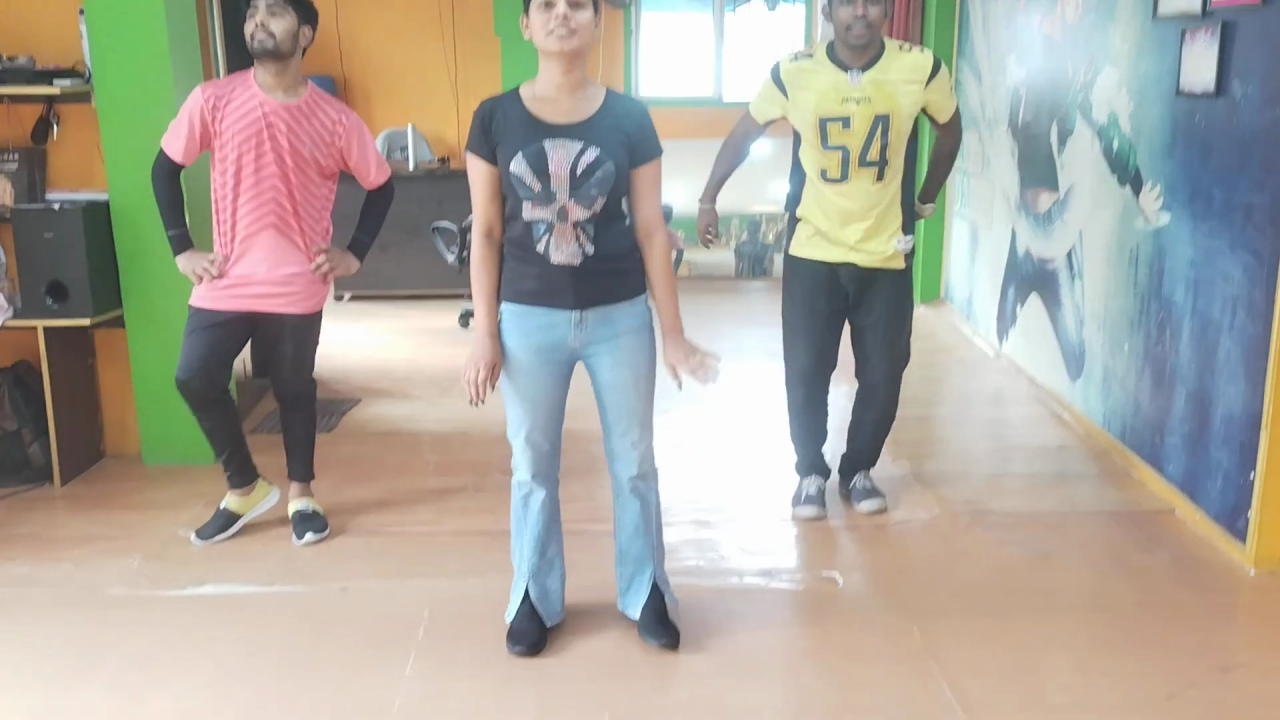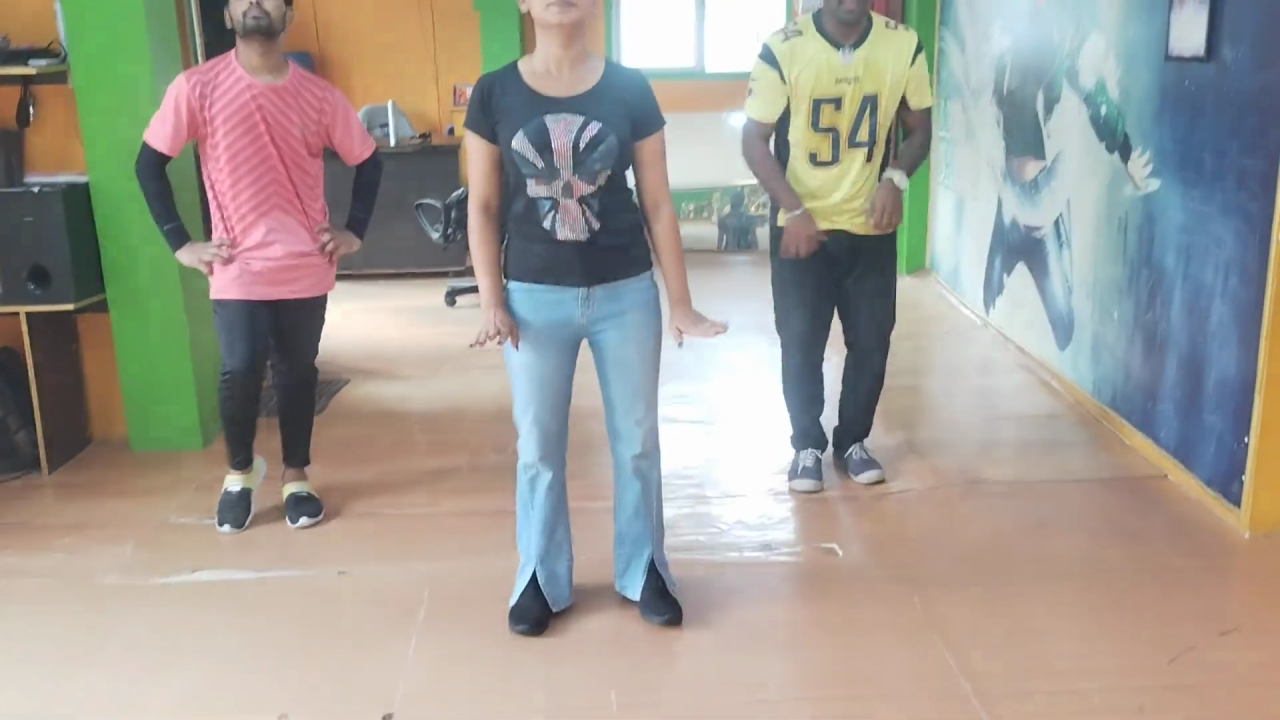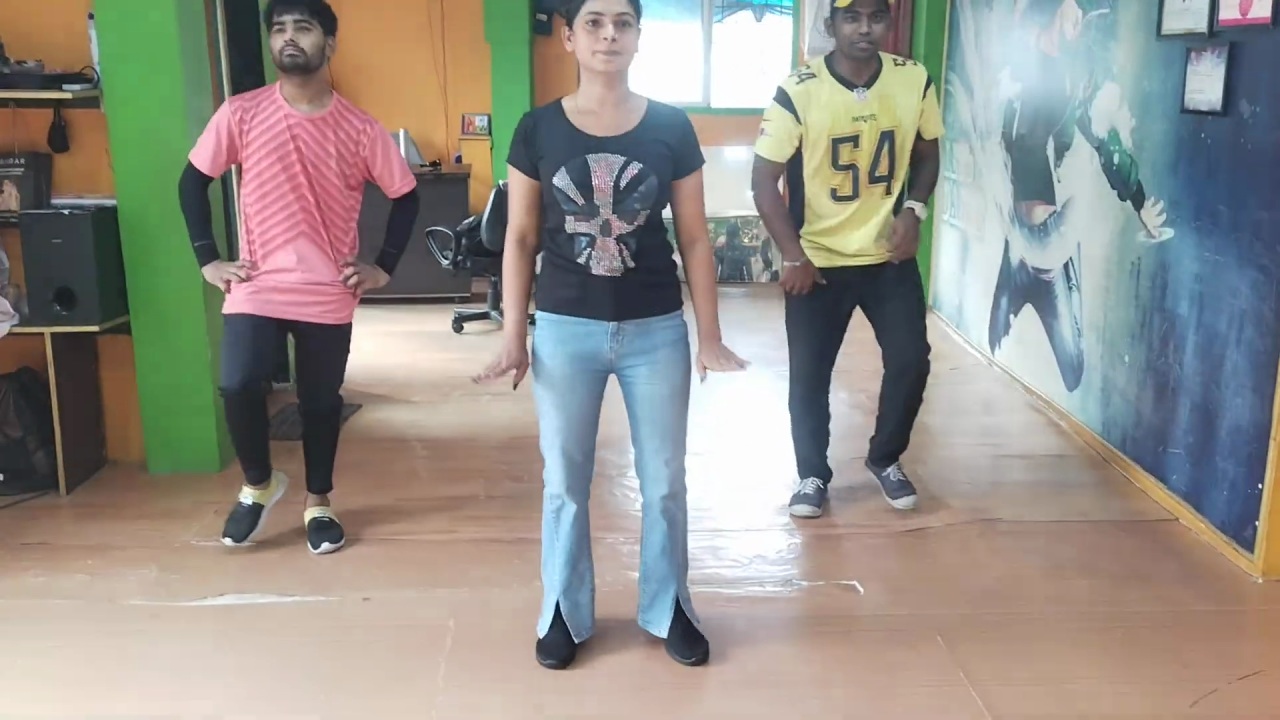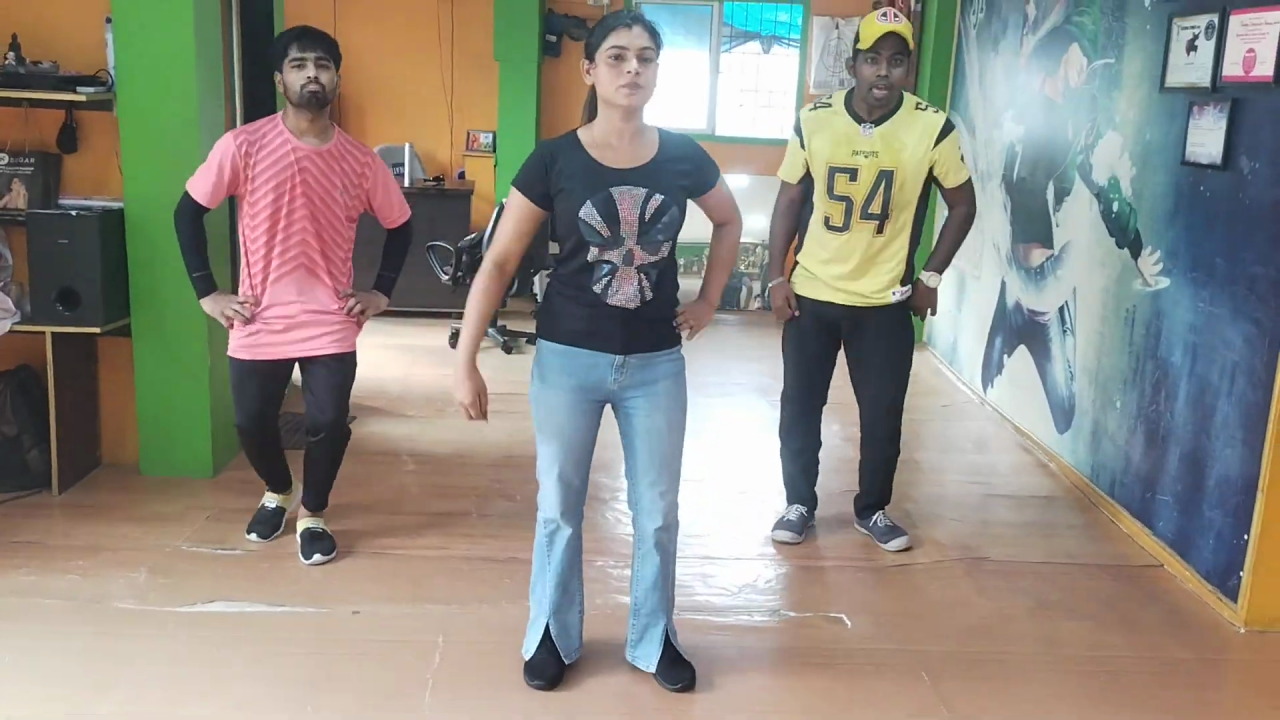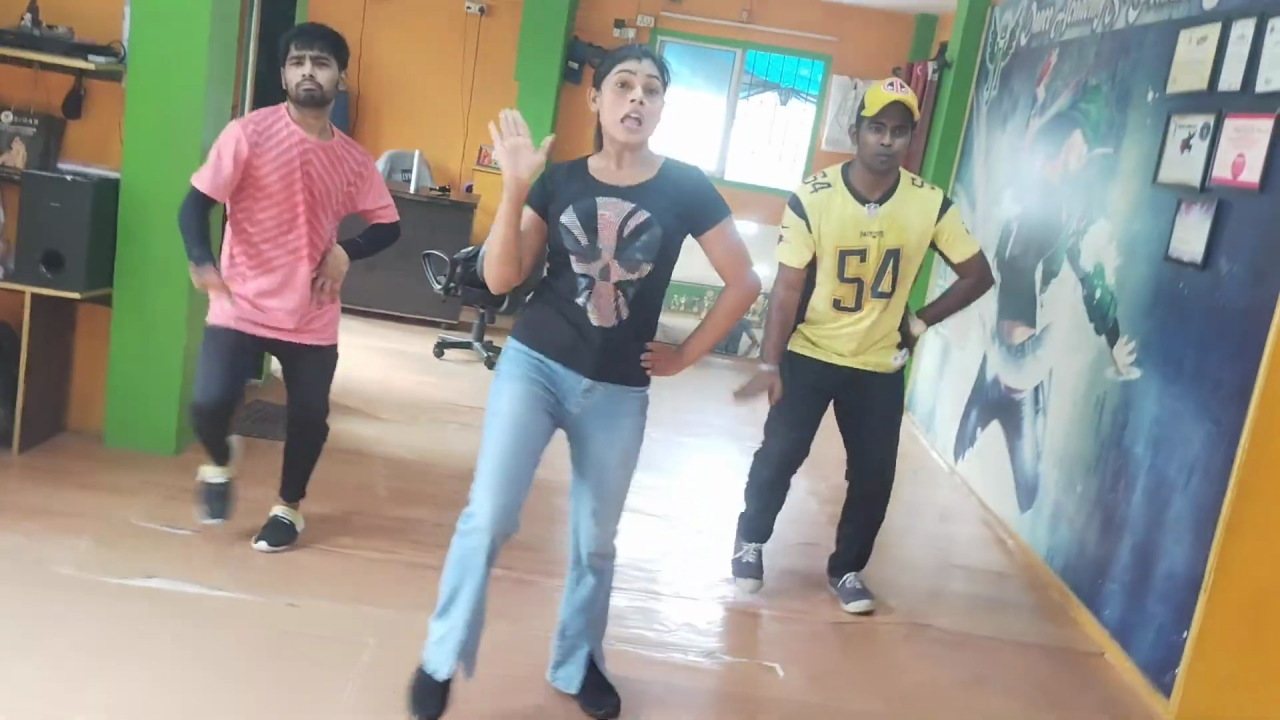
dt=0.7s
person 1, frame 1
left shoulder: (629, 116)
right shoulder: (495, 117)
left elbow: (651, 229)
right elbow: (486, 233)
left wrist: (673, 330)
right wrist: (485, 333)
left hip: (620, 316)
right hip: (529, 318)
left knee: (634, 460)
right knee: (533, 465)
left ankle: (645, 591)
right ankle: (535, 598)
person 1, frame 2
left shoulder: (630, 88)
right shoulder: (495, 92)
left elbow: (656, 201)
right elbow: (483, 206)
left wrist: (679, 299)
right wrist: (492, 302)
left hip: (625, 292)
right hip: (536, 296)
left knee: (636, 437)
right knee: (539, 446)
left ankle: (643, 570)
right ankle: (541, 578)
person 1, frame 3
left shoulder: (671, 128)
right shoulder: (539, 130)
left elbow: (694, 239)
right elbow: (522, 239)
left wrist: (710, 337)
right wrist: (512, 337)
left hip: (655, 330)
right hip: (564, 328)
left knee: (664, 478)
right knee: (564, 480)
left ankle: (668, 608)
right ankle: (565, 613)
person 1, frame 4
left shoulder: (683, 156)
right shoulder: (554, 160)
left elbow: (729, 221)
right elbow: (499, 261)
left wrist: (709, 299)
right wrist: (465, 360)
left hip: (655, 363)
right hip: (568, 358)
left knee: (657, 510)
right knee: (560, 506)
left ankle: (655, 639)
right ankle: (553, 635)
person 1, frame 5
left shoulder: (686, 187)
right shoulder: (561, 179)
left elbow: (743, 285)
right elbow: (500, 275)
left wrist: (685, 356)
right wrist: (514, 186)
left hip: (618, 389)
right hip: (534, 364)
left knee: (594, 539)
right knee: (489, 515)
left ankle: (578, 665)
right ankle: (442, 659)
person 2, frame 1
left shoulder: (333, 117)
right shoulder: (212, 100)
left elbow: (381, 184)
right elbow: (165, 168)
left wrist: (355, 252)
right wrist: (181, 249)
left hip: (296, 283)
right hip: (226, 278)
left knee: (294, 387)
right knee: (196, 380)
left ankle: (301, 494)
right ankle: (246, 488)
person 2, frame 2
left shoulder: (319, 95)
right shoulder: (197, 87)
left elbow: (367, 160)
right elbow: (149, 163)
left wrist: (355, 231)
right wrist: (181, 243)
left hip: (306, 263)
right hip: (239, 263)
left knee: (298, 369)
right knee: (241, 369)
left ankle: (296, 476)
right ankle: (240, 471)
person 2, frame 3
left shoulder: (360, 128)
right shoulder: (240, 114)
left elbow: (405, 195)
right elbow: (193, 182)
left wrist: (383, 266)
right wrist: (209, 260)
left hip: (328, 291)
right hip: (258, 284)
left knee: (321, 400)
right knee: (238, 386)
left ankle: (317, 503)
right ankle: (257, 485)
person 2, frame 4
left shoulder: (360, 160)
right shoulder: (242, 146)
left elbow: (400, 225)
right elbow: (188, 212)
left wrist: (381, 292)
right wrist: (206, 292)
left hip: (330, 320)
right hip: (261, 320)
left knee: (328, 424)
right knee: (252, 423)
left ankle: (312, 514)
right ankle: (278, 490)
person 2, frame 5
left shoulder: (354, 158)
right shoulder: (250, 134)
left elbow: (384, 223)
right elbow: (196, 205)
left wrist: (346, 248)
right wrist: (204, 263)
left hip: (313, 309)
right hip: (244, 299)
left knee: (308, 416)
right knee: (209, 401)
left ankle: (288, 506)
right ankle: (218, 462)
person 3, frame 1
left shoulder: (922, 67)
right shoulder: (793, 72)
left elbow: (948, 132)
right elbow: (745, 130)
left wrist: (925, 200)
right wrist: (708, 198)
left hip: (885, 255)
right hip: (813, 253)
left knee: (883, 374)
right knee: (806, 370)
left ankle: (859, 470)
right ankle: (811, 472)
person 3, frame 2
left shoulder: (903, 44)
right shoulder: (783, 49)
left elbow: (920, 129)
right elbow: (754, 140)
left wrist: (894, 180)
right wrist: (793, 211)
left hip: (872, 227)
right hip: (803, 226)
left knee: (871, 341)
right knee: (801, 339)
left ankle: (852, 440)
right ankle: (807, 444)
person 3, frame 3
left shoulder: (916, 83)
right shoulder: (796, 93)
left elbow: (928, 158)
right elbow: (764, 179)
left wrist: (913, 211)
right wrist: (792, 254)
left hip: (889, 255)
right hip: (818, 261)
left knee: (910, 360)
right knee: (809, 374)
left ankle: (886, 459)
right ankle: (812, 475)
person 3, frame 4
left shoulder: (933, 127)
right shoulder: (812, 121)
left elbow: (962, 205)
right elbow: (789, 200)
left wrist: (930, 276)
right wrist: (776, 276)
left hip: (885, 302)
right hip: (811, 294)
left knee: (882, 412)
right knee: (800, 405)
left ankle: (872, 508)
right ankle: (799, 503)
person 3, frame 5
left shoulder: (932, 203)
right shoulder: (812, 199)
left elbow: (978, 276)
right elbow: (787, 289)
left wrist: (916, 322)
right wrist: (770, 365)
left hip: (879, 364)
right hip: (809, 353)
left knee: (873, 475)
right knee: (780, 454)
left ankle: (847, 569)
right ankle: (751, 537)
person 4, frame 1
left shoulder: (1084, 67)
right shoulder: (1022, 61)
left elbow: (1112, 132)
left wrist: (1140, 194)
left hip: (1060, 222)
right hip: (1025, 219)
left knee: (1072, 340)
right knee: (1005, 326)
person 4, frame 2
left shoulder: (1069, 32)
left elbow: (1099, 99)
left wrist: (1128, 159)
left hip: (1046, 190)
right hip: (1012, 188)
left knee: (1061, 314)
right knee: (992, 300)
person 4, frame 3
left shoulder: (1085, 74)
right shoulder: (1021, 71)
left elbow: (1111, 144)
left wrist: (1140, 205)
left hip: (1056, 235)
right hip: (1020, 231)
left knee: (1070, 356)
right knee: (998, 343)
person 4, frame 4
left shoulder: (1087, 122)
right shoulder: (1028, 109)
left elbow: (1110, 194)
left wrist: (1137, 253)
left hip: (1053, 277)
right hip: (1017, 270)
left knee: (1060, 396)
right knee: (989, 379)
person 4, frame 5
left shoulder: (1084, 214)
right shoulder: (1027, 192)
left elbow: (1096, 283)
left wrist: (1115, 344)
left hip: (1032, 352)
right hip: (1000, 344)
left knee: (1025, 461)
right knee: (964, 442)
